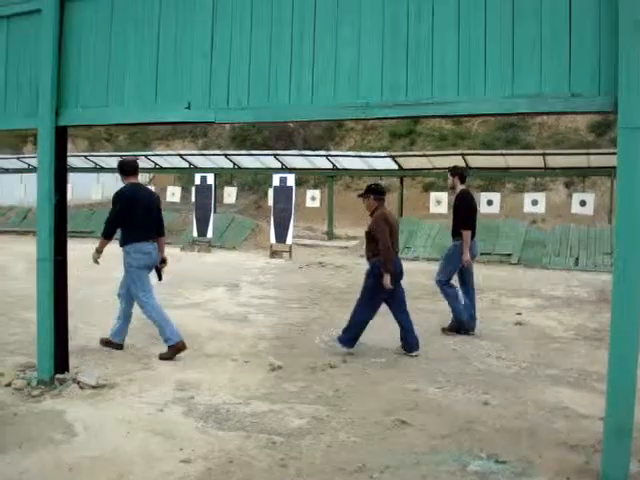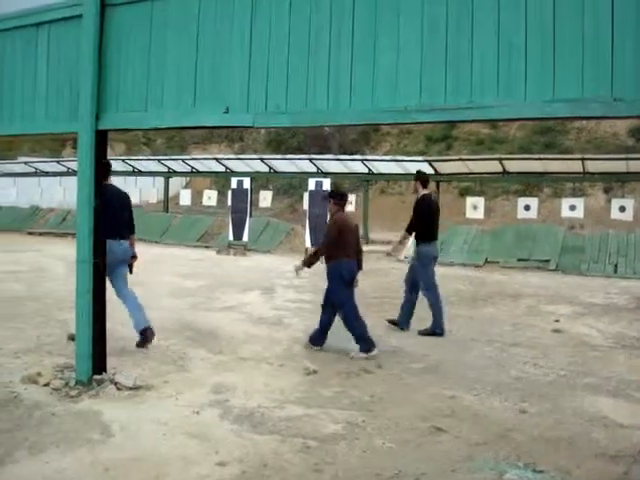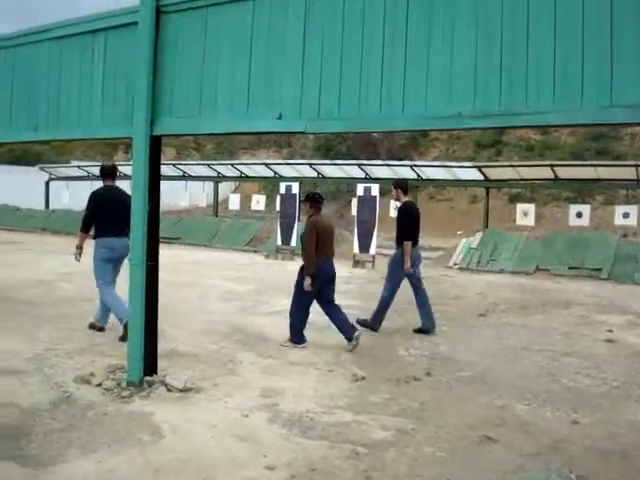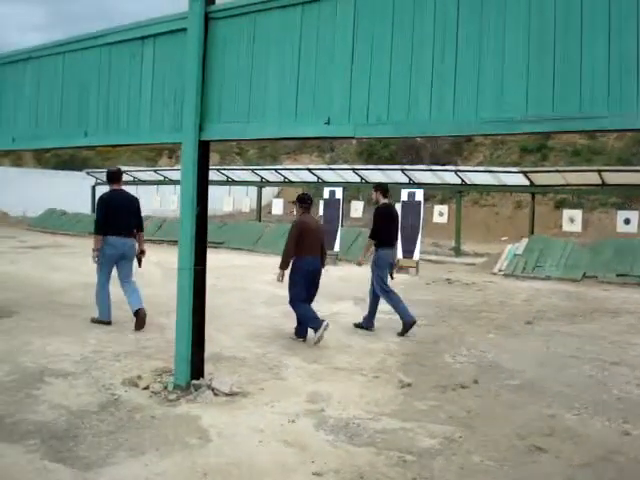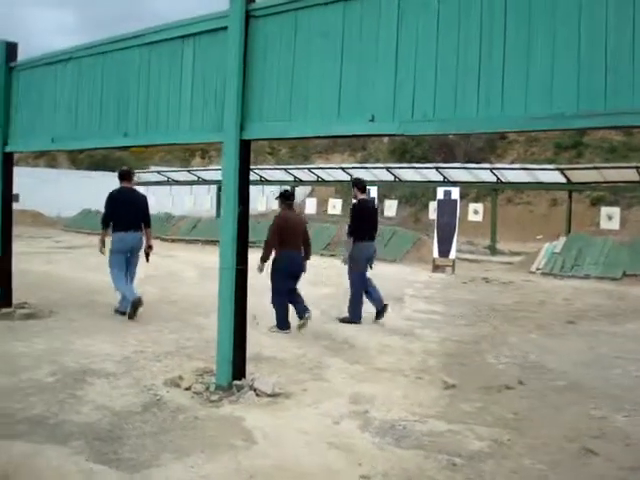
dt=0.7s
person 1, frame 1
left shoulder: (122, 194)
right shoulder: (152, 195)
left elbow: (111, 225)
right elbow: (160, 228)
left wrist: (99, 250)
right wrist: (161, 254)
left hip: (134, 251)
right hip: (151, 250)
left knee: (146, 300)
right knee: (126, 294)
left ankle: (174, 341)
right ankle: (117, 338)
person 1, frame 2
left shoulder: (97, 194)
right shoulder: (123, 195)
left elbow: (96, 227)
right elbow: (130, 226)
right wrist: (132, 249)
left hip: (106, 247)
right hip: (122, 246)
right knee: (124, 291)
right ankle: (144, 327)
person 1, frame 3
left shoulder: (97, 195)
right shoulder: (126, 197)
left elbow: (87, 223)
right elbow: (132, 224)
left wrist: (79, 246)
right wrist: (130, 246)
left hip: (104, 244)
right hip: (123, 243)
left knee: (104, 286)
right knee: (108, 284)
left ankle: (127, 320)
right ankle: (100, 322)
person 1, frame 4
left shoulder: (104, 198)
right shoulder: (133, 199)
left elbow: (99, 226)
right elbow: (139, 225)
left wrist: (96, 248)
right wrist: (141, 246)
left hip: (110, 243)
right hip: (128, 243)
left knee: (103, 281)
right knee: (127, 281)
left ankle: (104, 316)
right ankle: (138, 309)
person 1, frame 5
left shoulder: (113, 195)
right shoulder: (141, 197)
left elbow: (106, 219)
right elbow: (147, 221)
left wrist: (102, 240)
right wrist: (148, 241)
left hip: (120, 237)
right hip: (137, 237)
left knee: (117, 274)
right knee: (129, 274)
left ankle: (134, 298)
right ankle: (123, 307)
person 2, frame 1
left shoulder: (379, 217)
right shoulder: (388, 215)
left elbow: (385, 246)
left wrist: (386, 273)
left hip: (381, 267)
right hip: (394, 265)
left knee: (364, 307)
right knee: (398, 307)
left ankle: (346, 341)
right ankle: (411, 346)
person 2, frame 2
left shoulder: (336, 221)
right shoulder: (350, 222)
left elbow: (323, 247)
right elbow: (358, 249)
left wrist: (304, 264)
right wrist: (356, 271)
left hip: (338, 269)
right hip: (349, 266)
left knee: (348, 309)
right knee: (330, 305)
left ankle: (367, 347)
right ankle: (317, 339)
person 2, frame 3
left shoulder: (312, 223)
right shoulder: (328, 223)
left elbow: (309, 251)
left wrist: (307, 276)
left hip: (315, 269)
right hip: (328, 267)
left knee: (299, 305)
right knee: (329, 304)
left ankle: (296, 339)
right ankle: (351, 332)
person 2, frame 4
left shoulder: (299, 222)
right shoulder: (318, 224)
left elbow: (289, 247)
right elbow: (323, 249)
left wrist: (282, 268)
right wrist: (320, 267)
left hip: (301, 264)
right hip: (315, 264)
left knee: (296, 301)
right knee: (305, 299)
left ankle: (318, 324)
right ankle: (300, 333)
person 2, frame 5
left shoulder: (280, 218)
right shoulder: (301, 219)
left elbow: (270, 241)
right elbow: (307, 242)
left wrist: (262, 261)
right wrist: (305, 259)
left hip: (283, 258)
right hip: (298, 258)
left knee: (280, 293)
right knee: (290, 290)
left ankle: (283, 326)
right ankle: (304, 312)
person 3, frame 1
left shoulder: (461, 197)
right shoulder: (467, 196)
left elbow: (465, 226)
left wrist: (466, 251)
left hip: (461, 245)
right hip: (466, 246)
left knee: (442, 280)
right knee: (467, 285)
left ankle: (460, 318)
right ankle: (467, 324)
person 3, frame 2
left shoulder: (421, 202)
right shoulder: (432, 201)
left elbow: (411, 227)
left wrist: (396, 246)
left hip: (424, 249)
right hip: (430, 246)
left knee: (429, 288)
right knee: (411, 283)
left ankle: (437, 327)
right ankle: (403, 321)
person 3, frame 3
left shoulder: (404, 209)
right shoulder: (414, 207)
left elbow: (406, 236)
left wrist: (407, 259)
left hip: (404, 253)
right hip: (415, 252)
left knee: (389, 289)
right knee: (418, 289)
left ankle: (374, 322)
right ankle: (428, 325)
person 3, frame 4
left shoulder: (380, 210)
right shoulder: (393, 210)
left elbow: (374, 234)
left wrist: (364, 255)
left hip: (381, 253)
right hip: (390, 252)
left knee: (382, 289)
right knee: (376, 288)
left ankle: (407, 318)
right ankle: (368, 322)
person 3, frame 5
left shoulder: (357, 206)
right shoulder: (372, 205)
left elbow: (352, 231)
left wrist: (347, 253)
left hip: (359, 246)
right hip: (370, 245)
left knee: (355, 281)
right knee: (363, 278)
left ankle: (354, 316)
right ankle: (379, 303)
